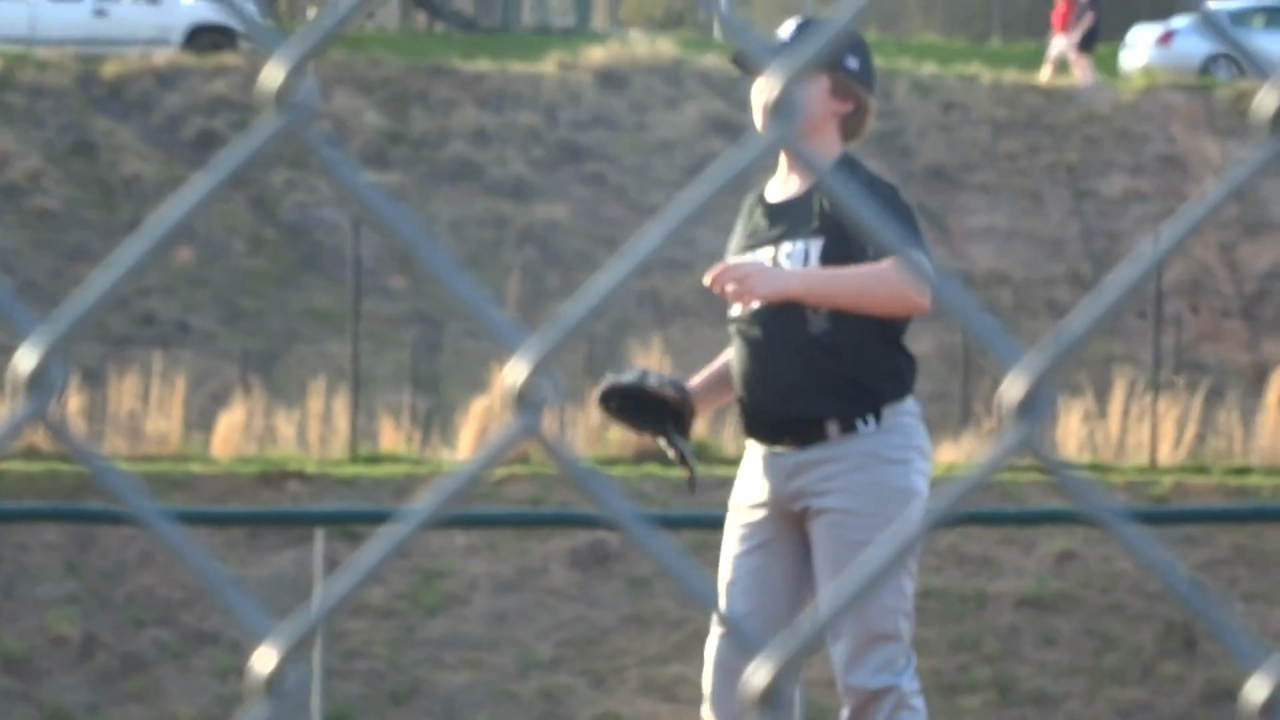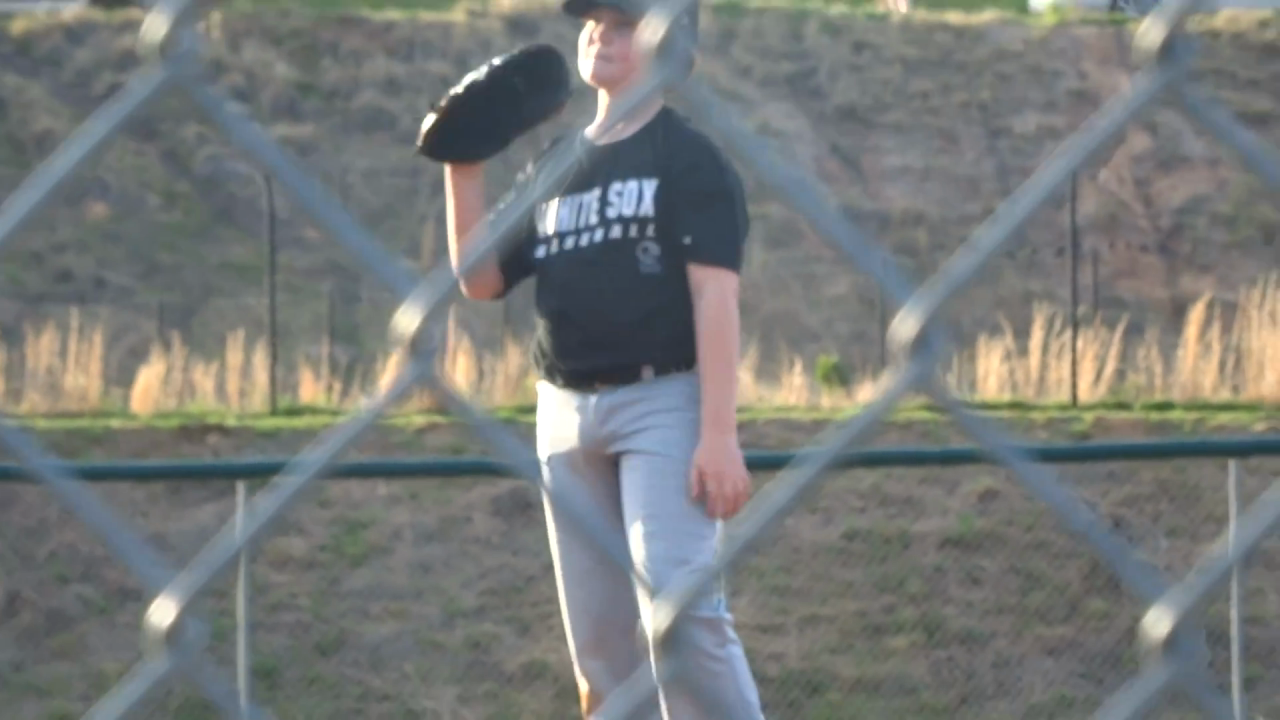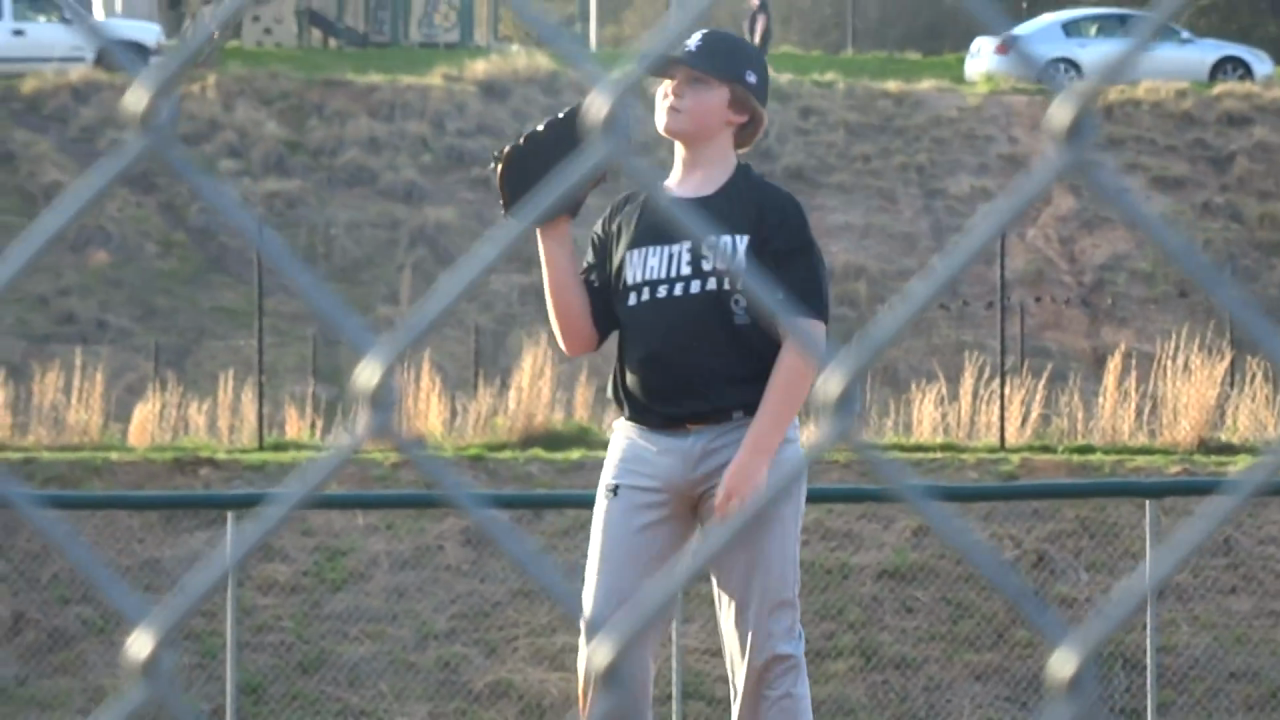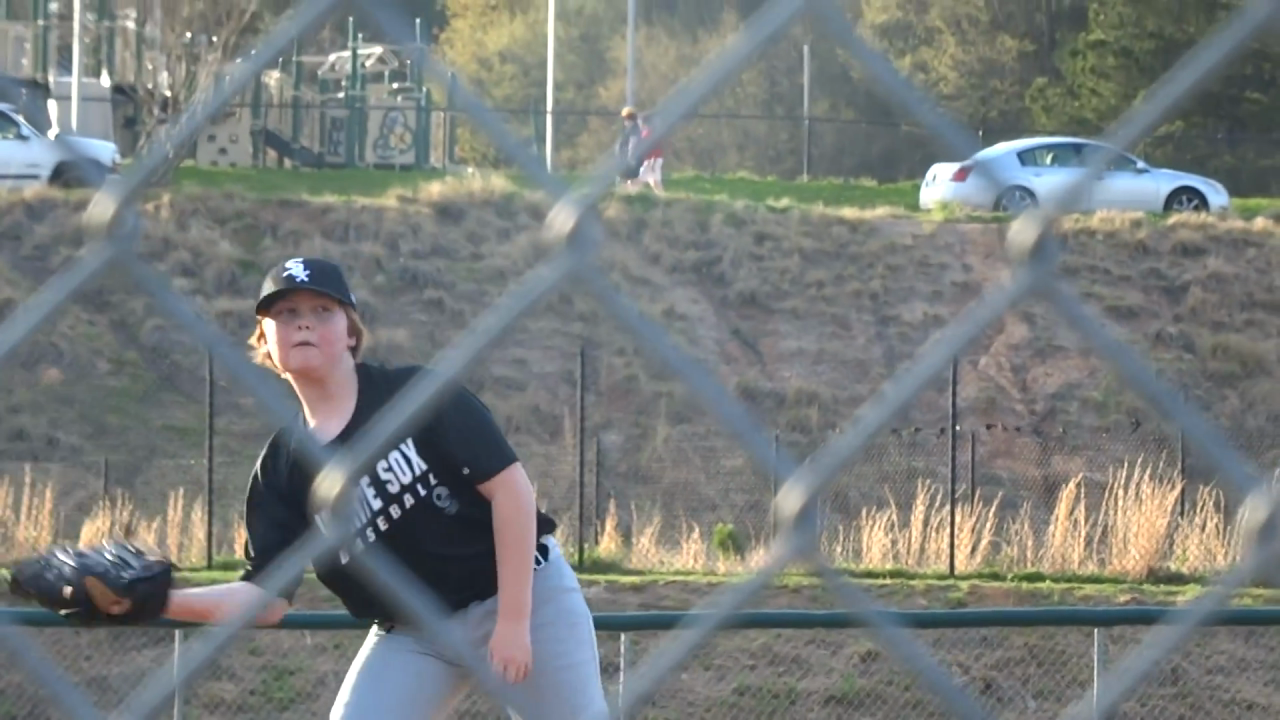
dt=1s
person 1, frame 1
left shoulder: (863, 198)
right shoulder: (753, 209)
left elbow: (913, 290)
left wrist: (794, 280)
right wrist: (696, 393)
left hip: (863, 453)
right hip: (769, 461)
person 1, frame 2
left shoulder: (689, 156)
left elbow: (716, 298)
right elbow: (480, 280)
left wrist: (719, 434)
right wrist: (463, 173)
left hip: (664, 402)
right hip: (566, 412)
left knee: (682, 608)
right knee: (598, 626)
person 1, frame 3
left shoulder: (772, 211)
right shoulder: (626, 216)
left elbow: (805, 339)
right elbow: (579, 337)
left wrist: (757, 453)
right wrist: (552, 230)
left hip: (747, 444)
right hip: (642, 451)
left knee: (763, 639)
right knee: (608, 633)
person 1, frame 4
right shoulder: (281, 466)
left elbow: (511, 490)
right elbow: (267, 597)
left wrist: (513, 621)
right wrist: (166, 600)
left hip: (526, 592)
right hip: (411, 625)
